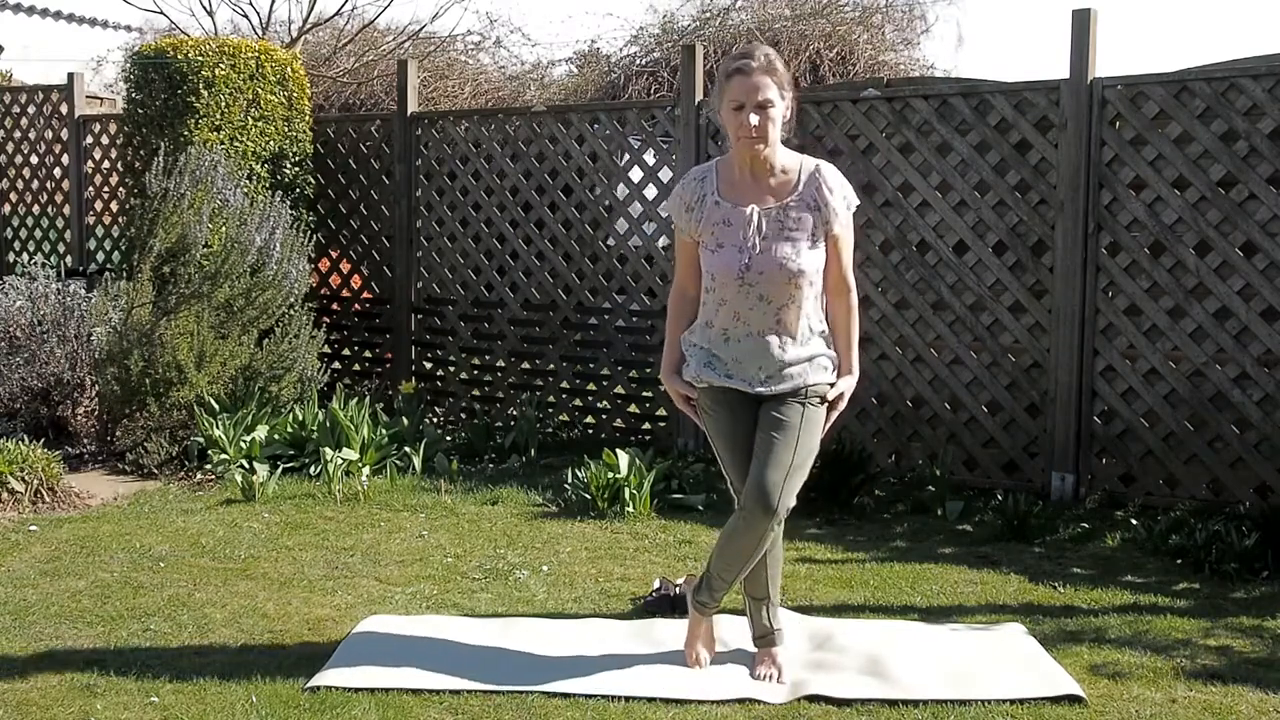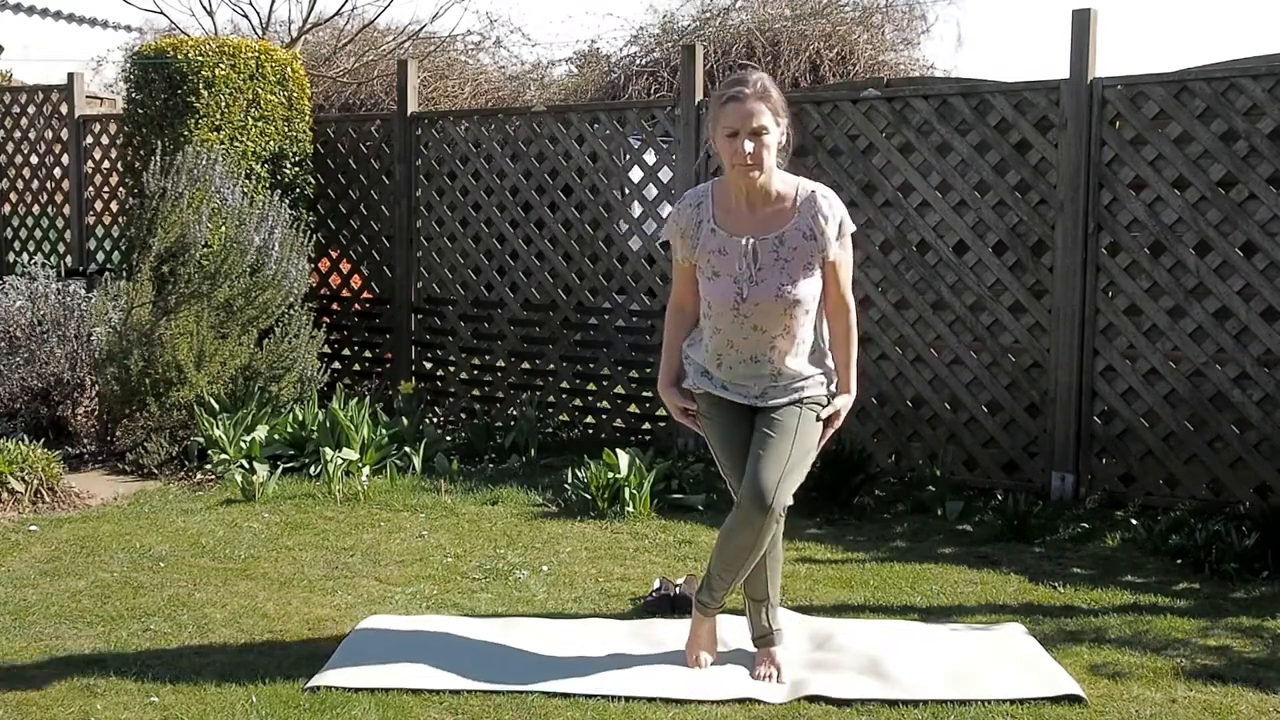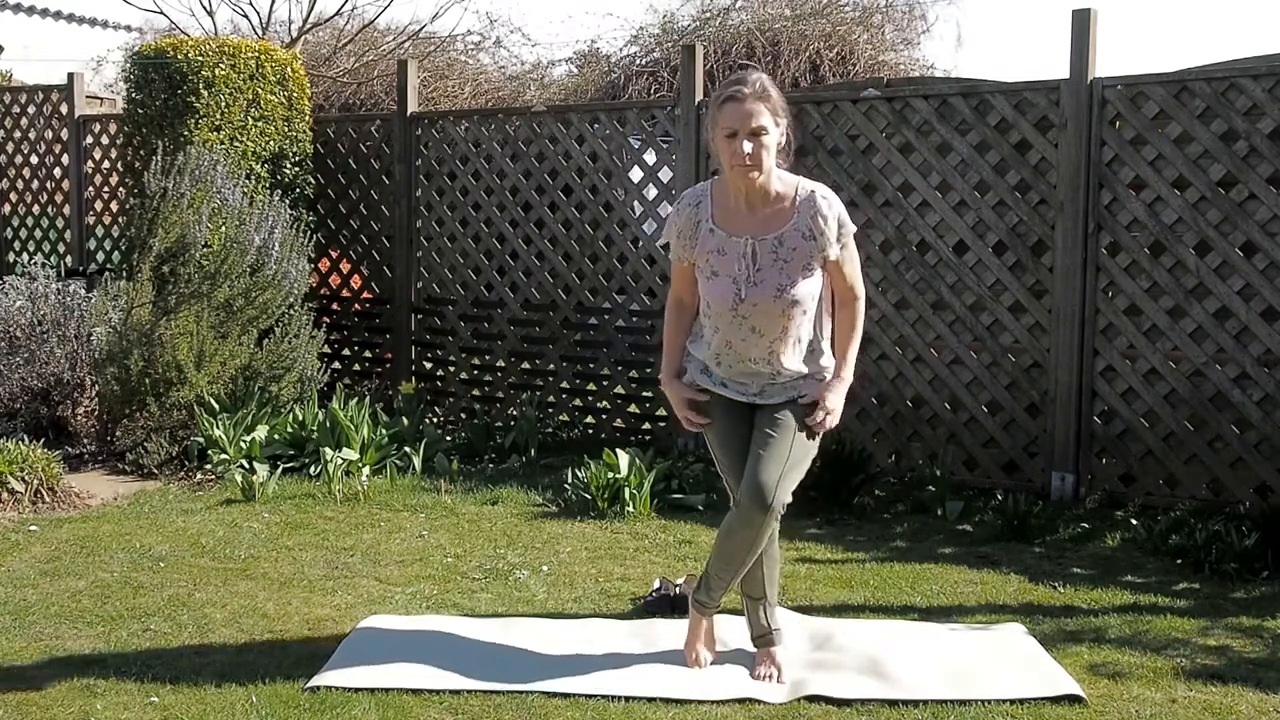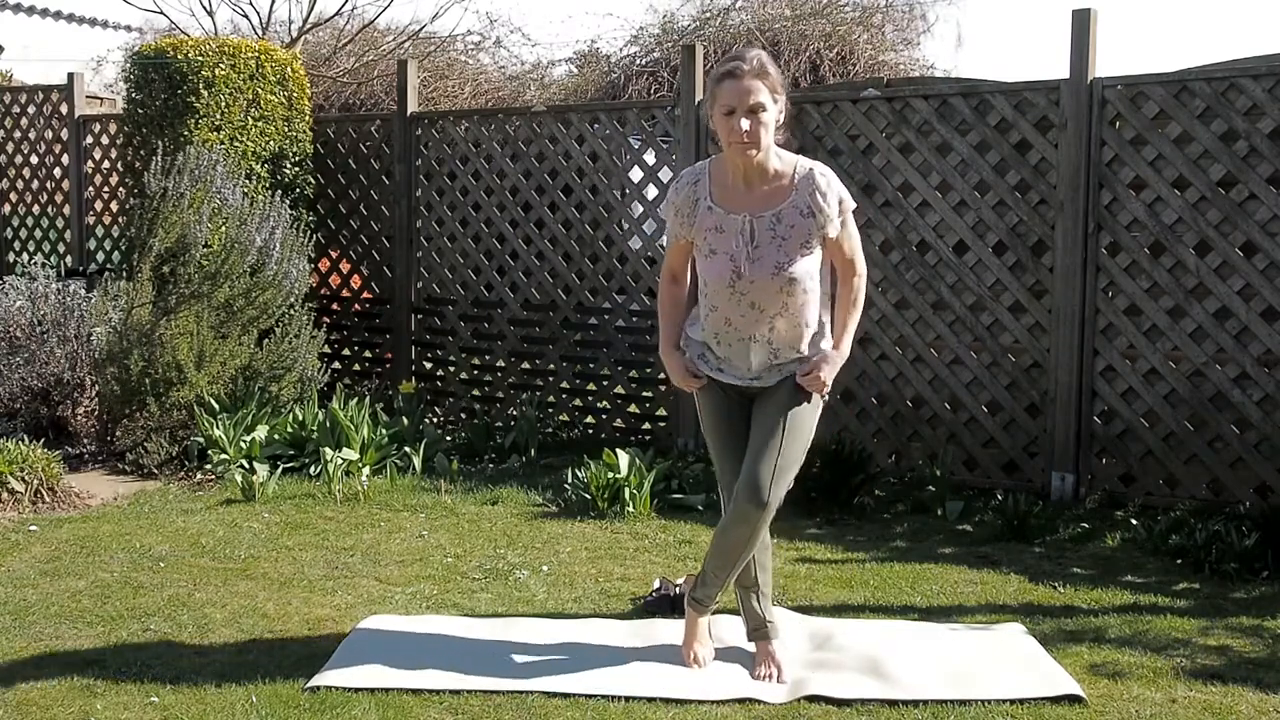
dt=0.4s
person 1, frame 1
left shoulder: (822, 186)
right shoulder: (696, 190)
left elbow: (841, 287)
right elbow: (685, 287)
left wrist: (848, 368)
right wrist: (670, 366)
left hip: (799, 378)
right hip: (719, 376)
left knee: (770, 503)
right knee: (757, 505)
left ankle: (703, 598)
right ankle: (768, 637)
person 1, frame 2
left shoulder: (819, 210)
right shoulder: (693, 212)
left elbow: (840, 307)
right elbow: (682, 304)
left wrist: (847, 387)
right wrist: (668, 380)
left hip: (798, 390)
right hip: (717, 386)
left knee: (764, 500)
right knee: (760, 505)
left ankle: (706, 602)
right ankle: (767, 637)
person 1, frame 3
left shoulder: (818, 209)
right shoulder: (692, 212)
left elbow: (851, 298)
right elbow: (681, 300)
left wrist: (839, 382)
right wrist: (671, 376)
left hip: (796, 389)
right hip: (718, 386)
left knee: (762, 499)
right knee: (754, 506)
left ankle: (702, 602)
right ankle: (767, 636)
person 1, frame 4
left shoulder: (816, 186)
right shoulder: (690, 190)
left elbow: (852, 272)
right elbow: (674, 275)
left wrist: (836, 352)
right wrist: (670, 350)
left hip: (793, 374)
right hip: (717, 371)
left knee: (757, 499)
right knee: (743, 501)
left ankle: (699, 601)
right ankle: (761, 631)
